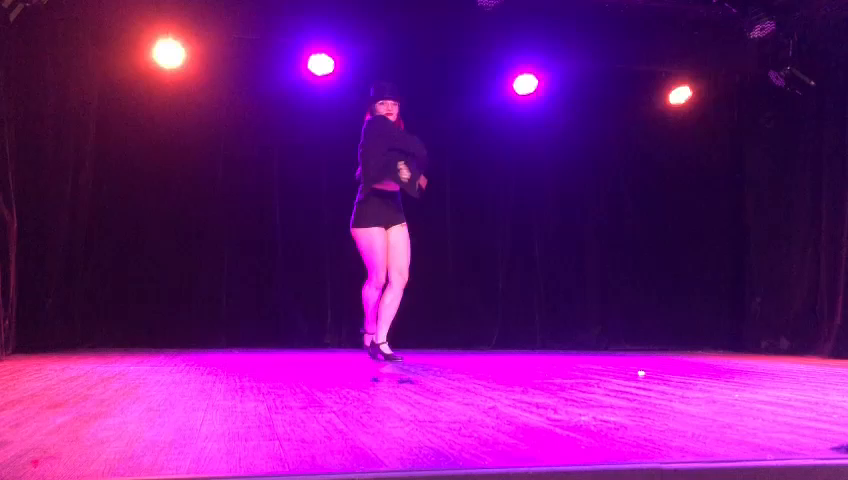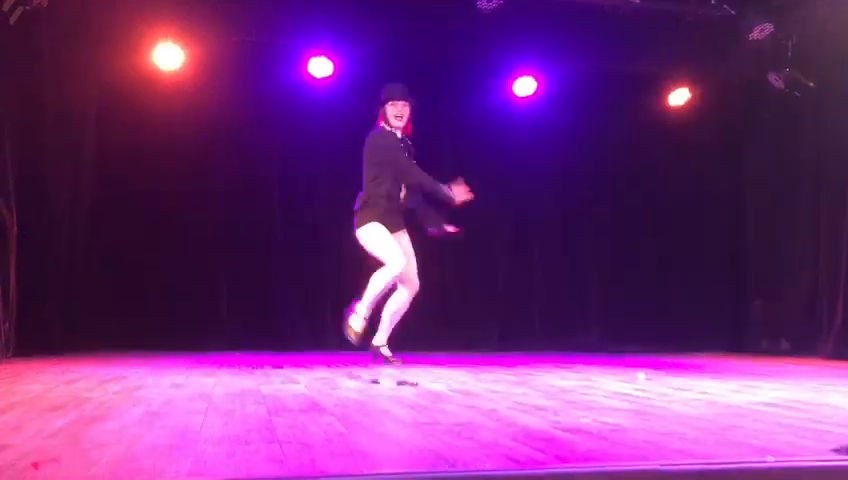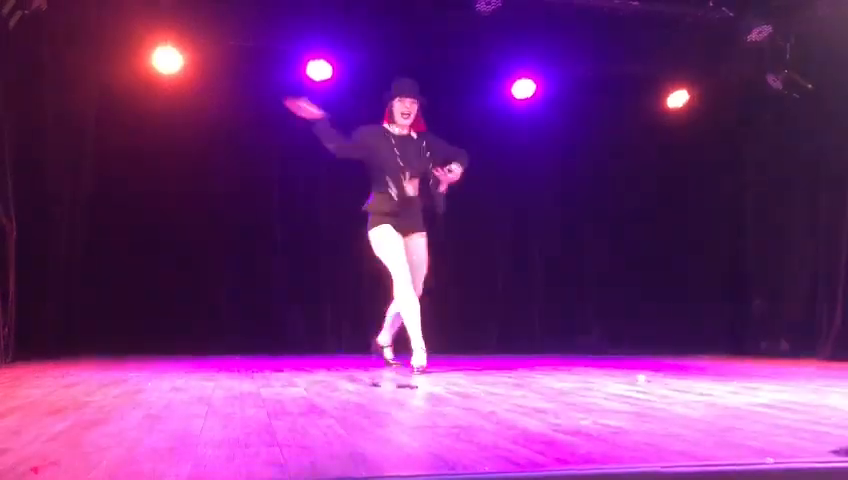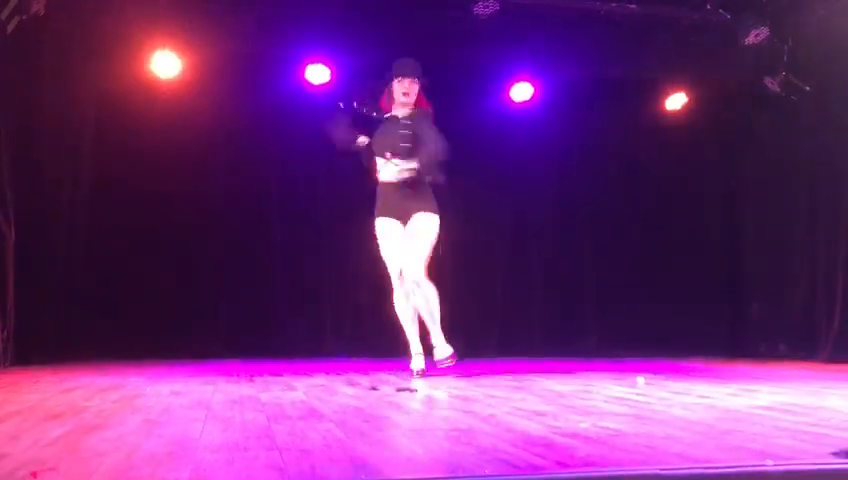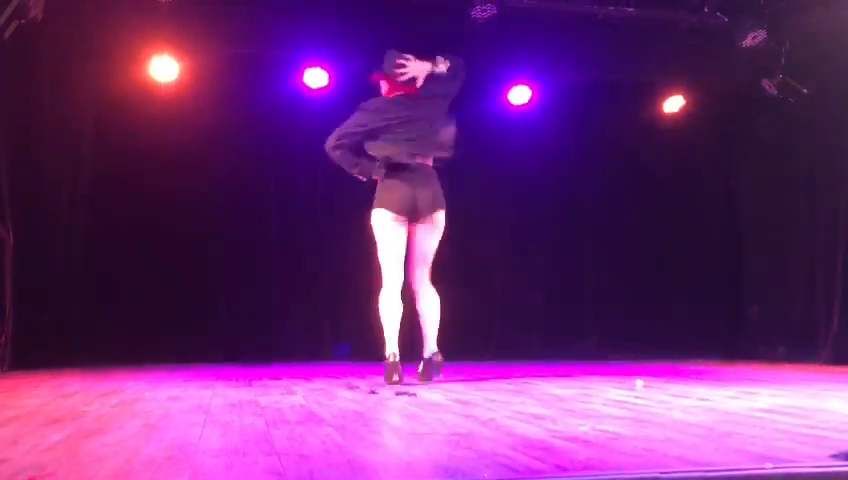
dt=0.2s
person 1, frame 1
left shoulder: (393, 137)
right shoulder: (375, 127)
right elbow: (417, 150)
left wrist: (411, 173)
right wrist: (416, 174)
left hip: (393, 212)
right hip: (370, 213)
left knee: (399, 278)
right knee: (377, 277)
left ankle: (380, 340)
right ankle: (369, 333)
person 1, frame 2
left shoulder: (403, 142)
right shoulder: (380, 138)
left elbow: (409, 192)
right elbow: (410, 171)
left wrist: (436, 223)
right wrist: (450, 191)
left hip: (393, 218)
right hip: (371, 217)
left knee: (411, 284)
right knee: (396, 264)
left ankle: (379, 342)
right ankle: (359, 311)
person 1, frame 3
left shoulder: (423, 140)
right shoulder: (373, 134)
left elbow: (458, 157)
right elbow: (339, 144)
left wrist: (453, 170)
right wrist: (319, 118)
left hip: (413, 220)
right hip: (384, 219)
left knee: (413, 290)
right knee: (402, 279)
left ankle: (383, 339)
right ankle: (418, 351)
person 1, frame 4
left shoulder: (419, 119)
right shoulder: (382, 120)
left elbow: (437, 150)
left wrist: (407, 168)
left hip: (420, 205)
right hip: (387, 209)
left knee: (415, 274)
right knee: (399, 278)
left ankle: (440, 343)
right ankle: (427, 349)
person 1, frame 5
left shoulder: (374, 108)
right shoulder: (428, 99)
left elbow: (335, 144)
right elbow: (455, 72)
left wrist: (369, 170)
right wrist: (431, 69)
left hip: (391, 195)
right hip: (430, 193)
left knee: (391, 281)
right knee: (421, 280)
left ankle: (392, 355)
right ankle: (432, 352)
